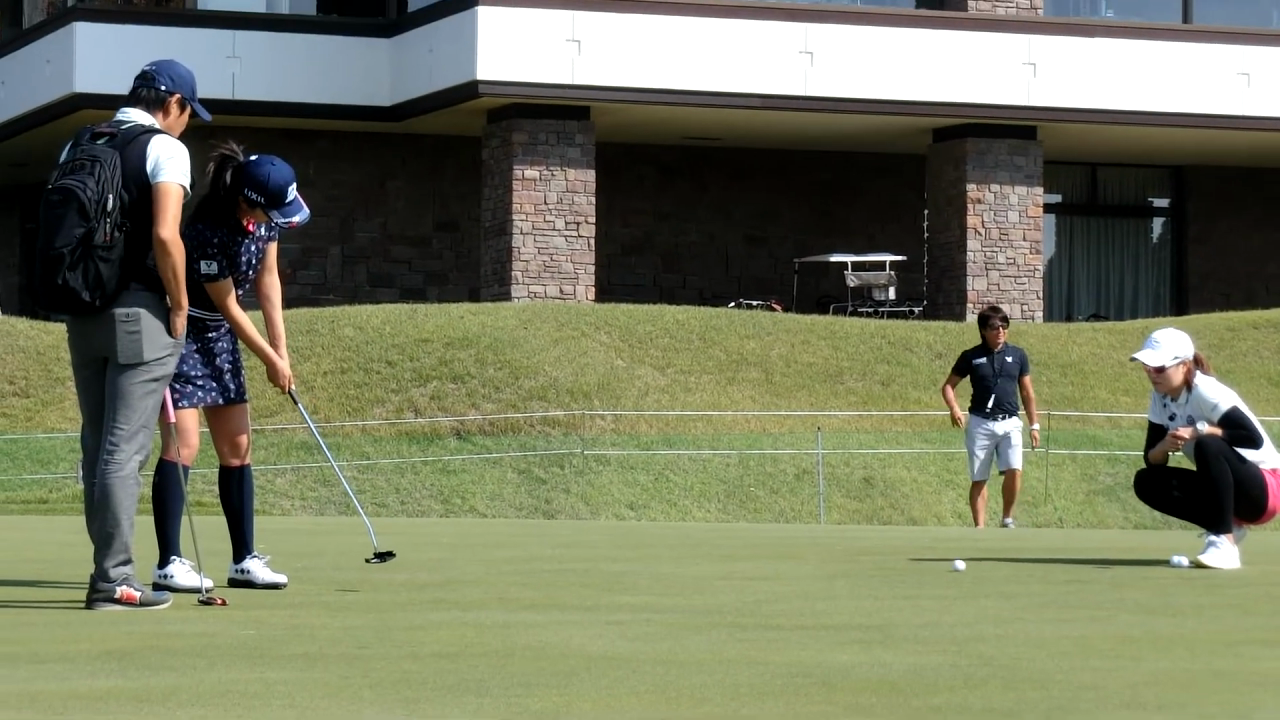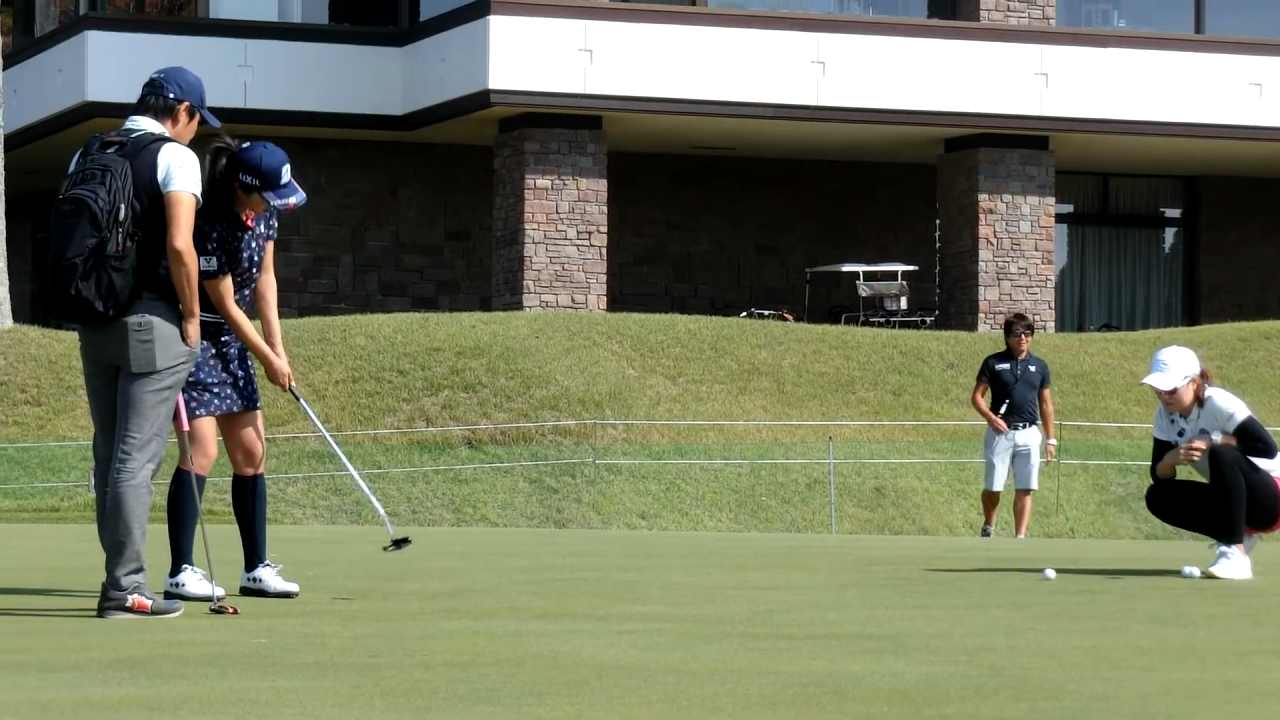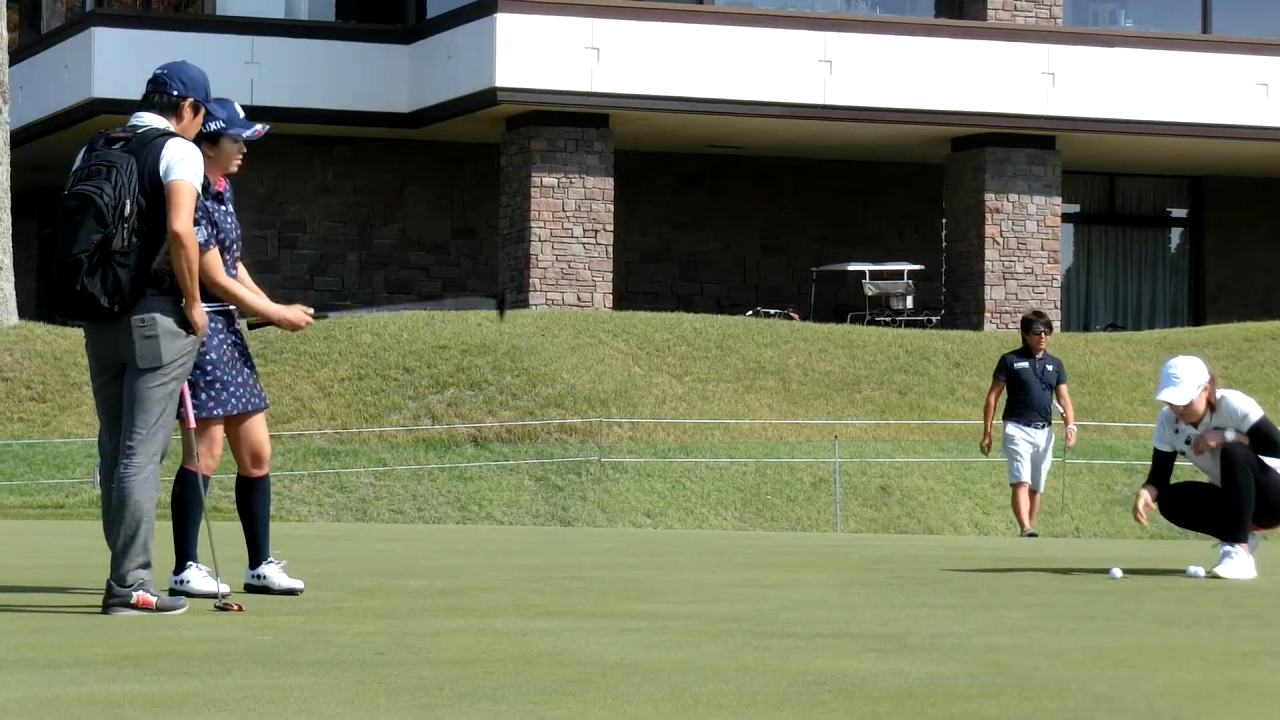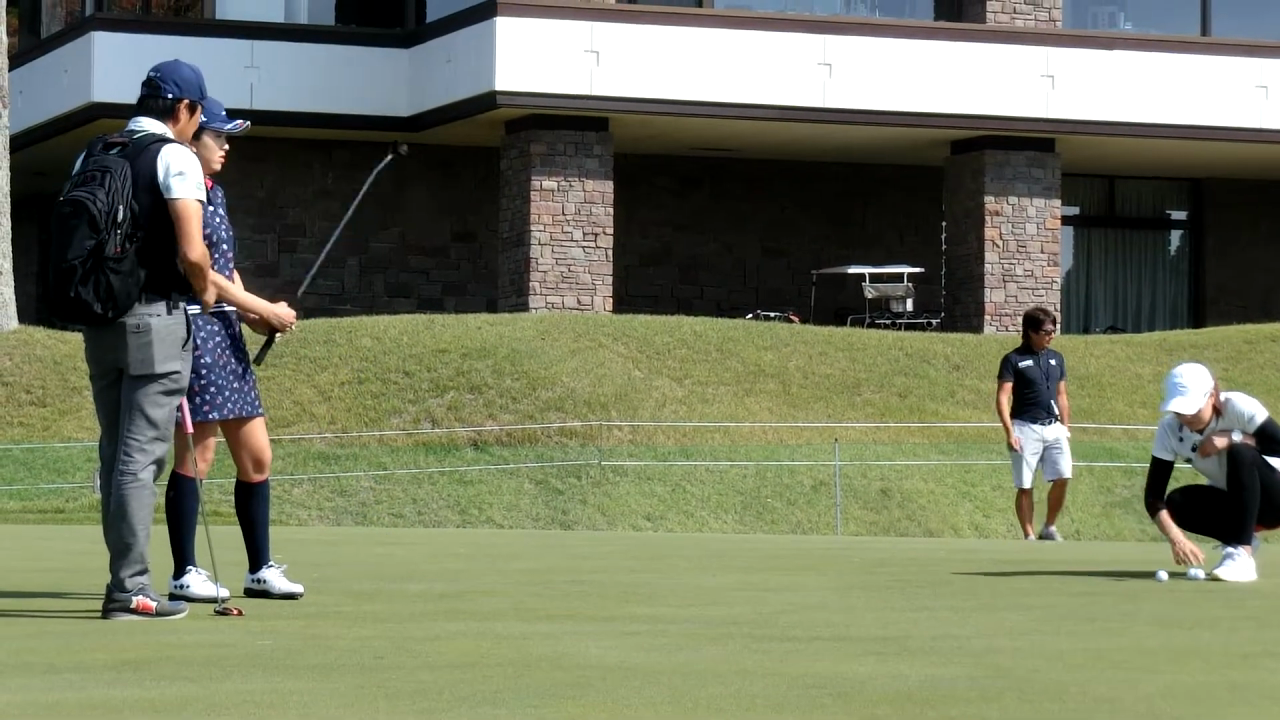
dt=0.4s
person 1, frame 1
left shoulder: (79, 146)
right shoulder: (165, 147)
right elbow: (165, 235)
right wrist: (179, 307)
left hip: (83, 312)
right hip: (137, 311)
left knee: (98, 445)
right knee: (124, 448)
left ankle: (110, 568)
right ankle: (113, 579)
person 1, frame 2
left shoulder: (88, 155)
right shoulder: (175, 156)
right elbow: (179, 246)
right wrist: (191, 317)
left hip: (95, 321)
right hip: (150, 321)
left knee: (110, 454)
right knee: (136, 457)
left ankle: (121, 577)
right ankle: (125, 588)
person 1, frame 3
left shoulder: (94, 151)
right shoulder: (178, 150)
right elbow: (179, 227)
right wrist: (192, 299)
left hip: (100, 315)
right hip: (155, 315)
left knee: (116, 448)
right knee: (142, 452)
left ankle: (125, 574)
right ankle: (130, 583)
person 1, frame 4
left shoulder: (93, 156)
right shoulder: (176, 157)
right elbow: (193, 254)
right wrist: (206, 292)
left hip: (101, 321)
right hip: (155, 318)
left knee: (116, 454)
right knee: (141, 456)
left ankle: (126, 578)
right ankle: (129, 589)
person 2, frame 1
left shoulder: (266, 215)
right shoulder: (209, 229)
left elbow: (268, 278)
right elbow: (229, 305)
left wrist: (281, 348)
right wrist: (271, 360)
left hip: (219, 334)
right hip: (182, 331)
left knee: (237, 446)
right knee: (183, 444)
left ankle: (244, 560)
right ankle: (169, 563)
person 2, frame 2
left shoulder: (264, 213)
right shoulder: (211, 226)
right elbow: (226, 306)
left wrist: (279, 347)
right wrist: (269, 361)
left hip: (232, 341)
right hip: (195, 337)
left knee: (251, 453)
right knee: (201, 451)
left ankle: (256, 568)
right ankle: (181, 571)
person 2, frame 3
left shoulder: (223, 192)
right shoulder: (191, 199)
right elbow: (216, 280)
left wrist: (269, 305)
right wrist: (280, 314)
left hip: (228, 331)
right hip: (199, 330)
left knee: (257, 453)
right knee: (206, 450)
left ankle: (260, 566)
right ankle: (184, 570)
person 2, frame 4
left shoulder: (216, 195)
left wrist: (255, 315)
right wrist: (266, 309)
left hip: (227, 337)
right hip: (194, 333)
left knee: (256, 457)
right knee: (196, 454)
left ankle: (261, 570)
right ankle: (184, 573)
person 3, frame 1
left shoulder: (1205, 391)
right shoulder: (1160, 398)
left elbow: (1254, 438)
right elbow: (1151, 460)
left wrist: (1199, 429)
right wrist: (1163, 446)
right hip: (1226, 490)
left knee: (1208, 445)
right knee: (1146, 481)
left ankle: (1225, 543)
right ankle: (1227, 527)
person 3, frame 2
left shoulder: (1218, 403)
right shoulder: (1164, 413)
right elbow: (1161, 476)
left wrist: (1213, 439)
right wrist: (1171, 459)
right hip: (1232, 501)
left knee: (1222, 453)
right knee: (1158, 496)
left ankle: (1236, 554)
right ankle: (1238, 538)
person 3, frame 3
left shoulder: (1232, 404)
right shoulder: (1167, 421)
right elbow: (1159, 478)
left wrist: (1226, 435)
right wrist: (1145, 494)
right hip: (1233, 500)
left knee: (1233, 451)
right knee: (1170, 499)
left ankle: (1240, 553)
right ankle: (1240, 538)
person 3, frame 4
left shoulder: (1238, 406)
right shoulder: (1169, 429)
right elbow: (1154, 494)
left wrist: (1234, 437)
right wrist: (1177, 538)
right hip: (1233, 502)
left knee: (1240, 453)
right knee: (1177, 503)
left ankle: (1243, 555)
right ankle: (1241, 540)
person 4, frame 1
left shoulder: (1018, 355)
right shoulder: (970, 356)
left elbow: (1027, 392)
right elbow: (948, 386)
left wrist: (1034, 424)
right wrist: (954, 408)
left hip: (1009, 423)
right hip: (979, 425)
left knee: (1013, 471)
right knee: (979, 479)
left ankle: (1007, 519)
right ankle: (979, 528)
person 4, frame 2
left shoulder: (1040, 366)
right shoulder: (993, 362)
left elbow: (1046, 403)
right elbow: (977, 396)
left wrist: (1050, 439)
right wrist: (991, 418)
left hip: (1029, 433)
right hip: (1000, 433)
left knee: (1025, 489)
right knee: (993, 487)
left ankle: (1020, 537)
right ankle: (988, 527)
person 4, frame 3
left shoulder: (1056, 364)
right shoulder: (1010, 360)
left elbow: (1064, 399)
right elbow: (992, 397)
left wrist: (1070, 426)
right wrist: (987, 432)
left hip: (1044, 432)
right hip: (1017, 430)
left knee: (1036, 489)
right knee: (1022, 483)
left ankle: (1027, 532)
right ankle: (1026, 532)
person 4, frame 4
left shoulder: (1056, 358)
right shoulder: (1013, 360)
left elbow: (1061, 396)
right elbow: (1002, 398)
left wrist: (1066, 429)
right wrist: (1010, 431)
left hip: (1054, 429)
right hip: (1026, 428)
left knee: (1062, 478)
right knee: (1025, 487)
left ankle: (1049, 529)
right ankle: (1028, 537)
